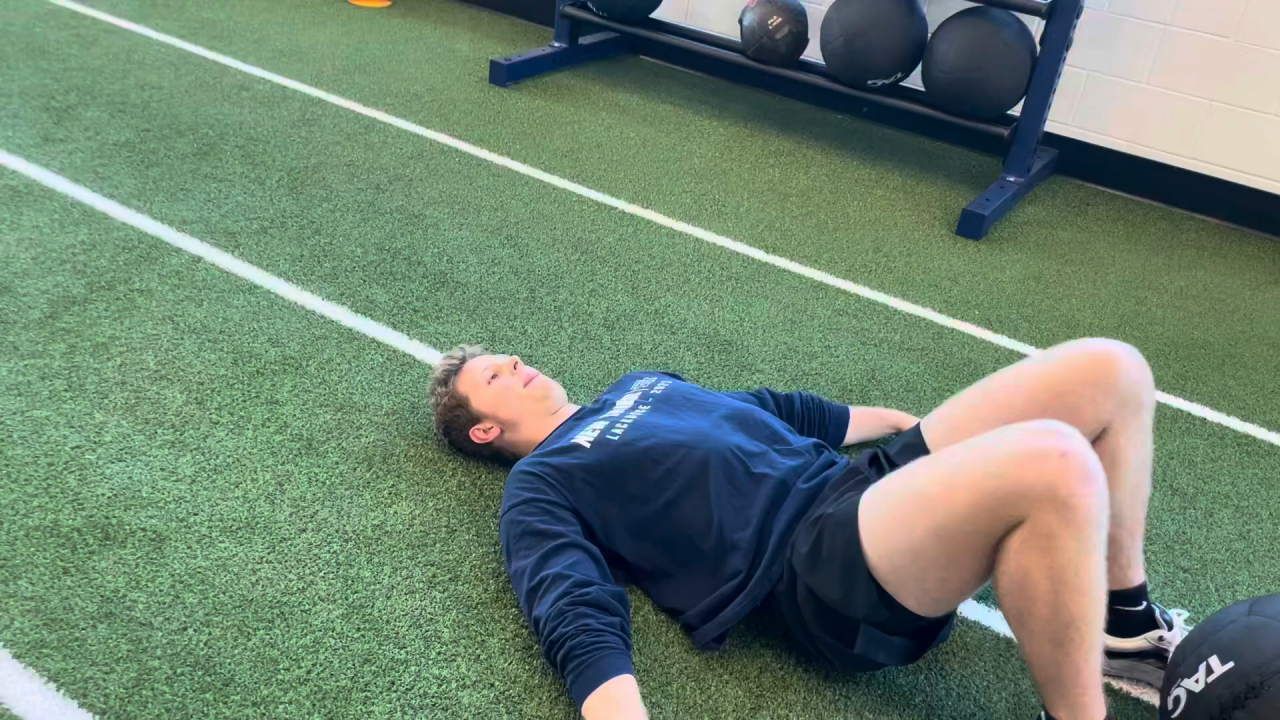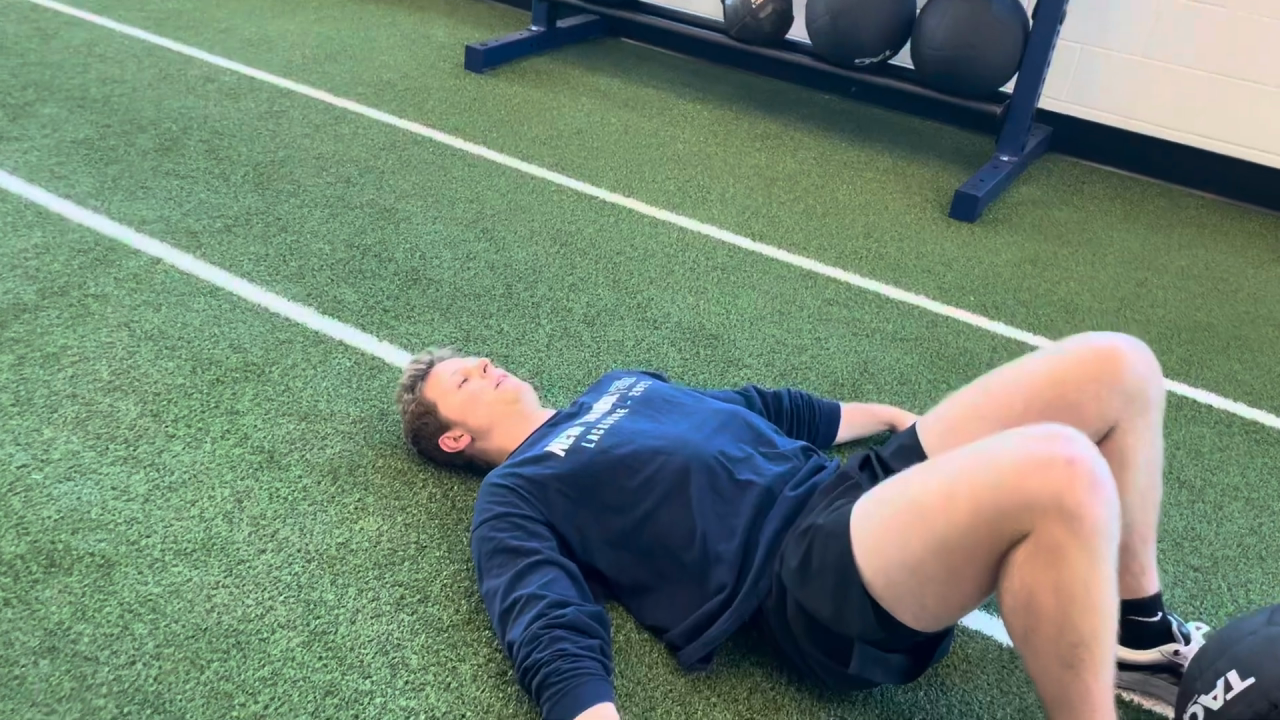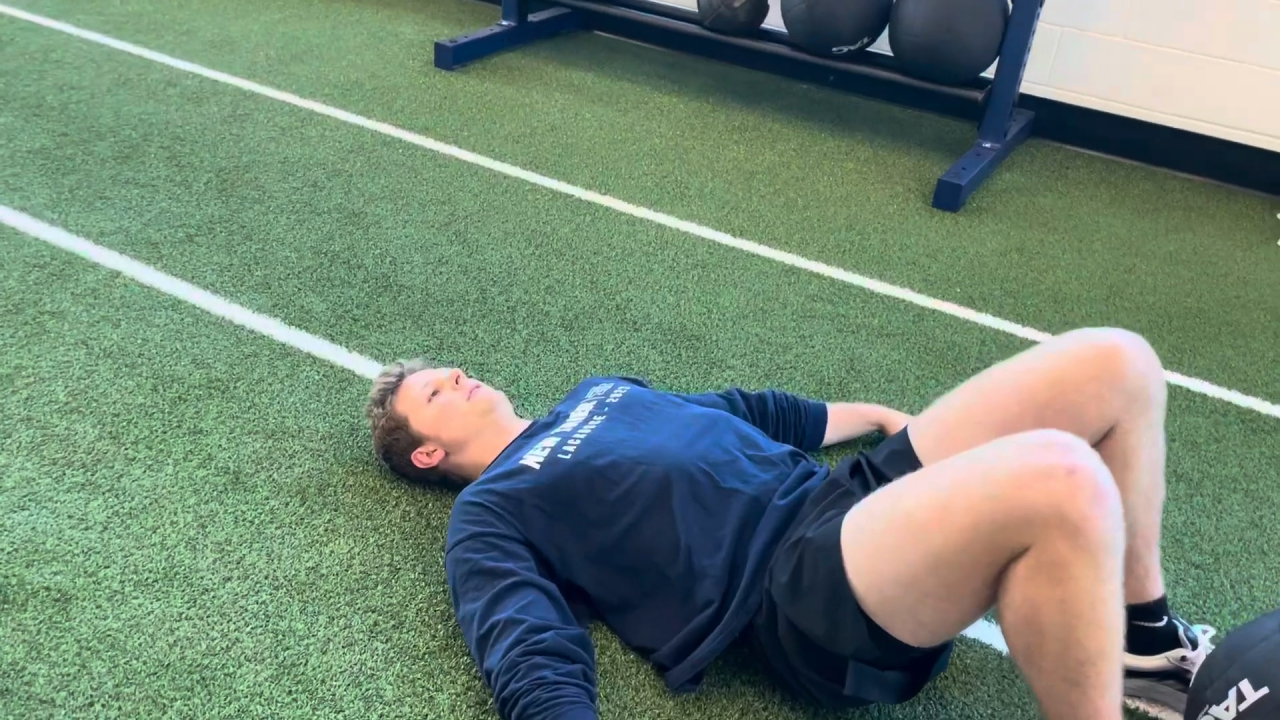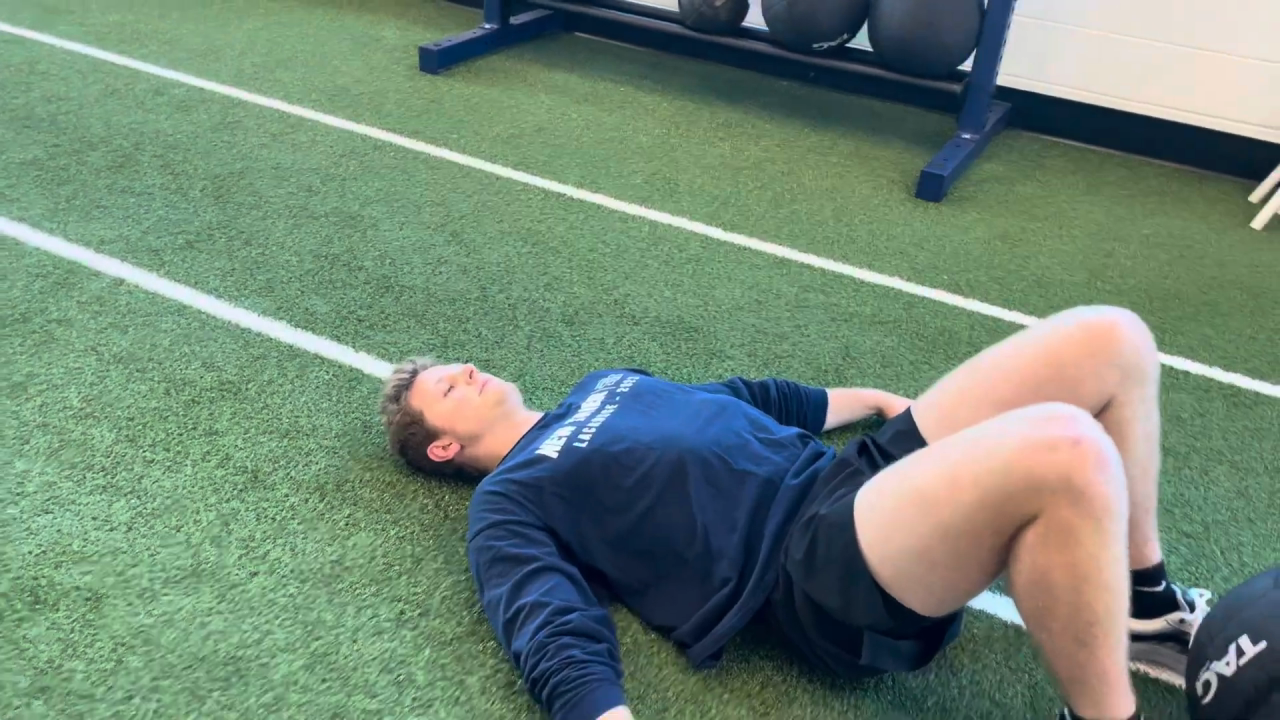
dt=0.4s
person 1, frame 1
left shoulder: (640, 383)
right shoulder: (539, 488)
right elbow: (580, 622)
left wrist: (902, 417)
left hip: (857, 481)
right hip: (816, 565)
left knee: (1109, 371)
right knee: (1053, 466)
left ankle: (1122, 623)
person 1, frame 2
left shoulder: (619, 383)
right shoulder: (512, 500)
right elbow: (557, 645)
left wrist: (891, 415)
left hip: (852, 486)
right hip: (808, 573)
left knee: (1114, 367)
right knee: (1057, 474)
left ankle: (1137, 634)
person 1, frame 3
left shoulder: (596, 391)
right shoulder: (488, 515)
left wrist: (878, 414)
left hip: (843, 494)
right hip: (799, 588)
left knee: (1115, 365)
right knee: (1060, 486)
left ankle: (1143, 642)
person 1, frame 4
left shoulder: (603, 384)
right shoulder: (509, 505)
right elbow: (565, 648)
left wrist: (873, 398)
left hip: (852, 473)
right hip: (815, 567)
left knee: (1109, 340)
right knee: (1065, 455)
left ankle: (1143, 611)
